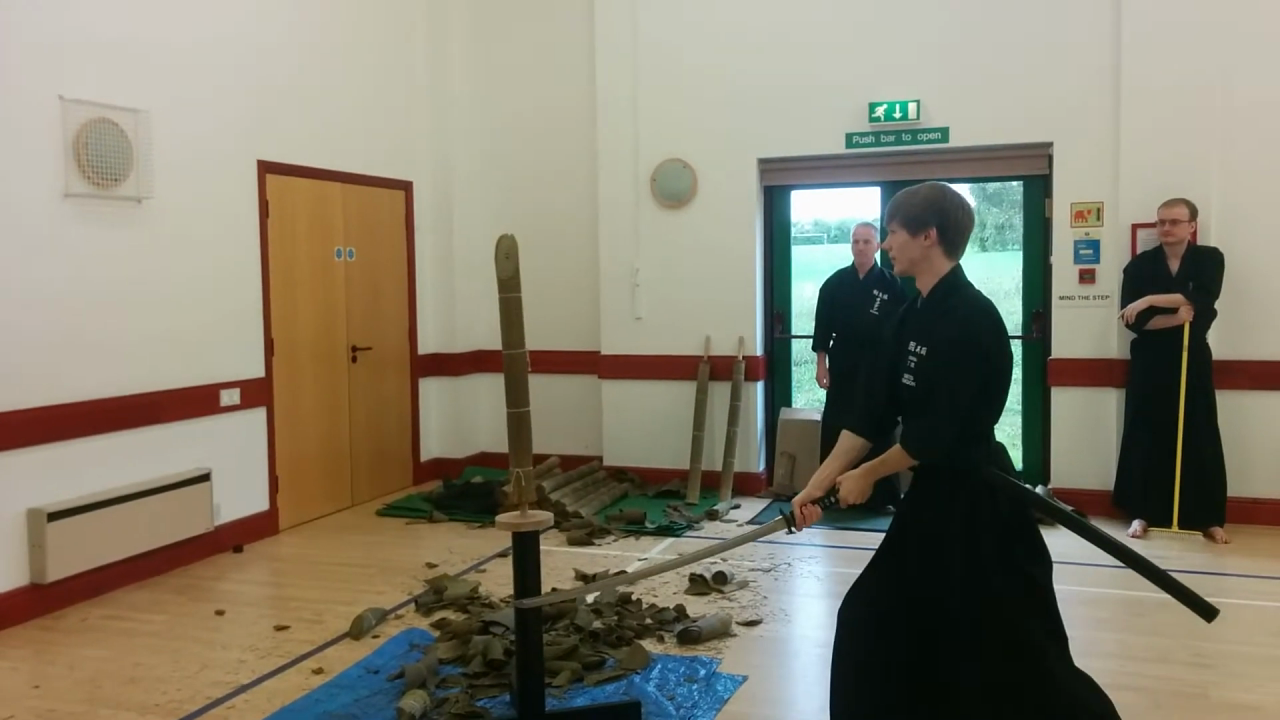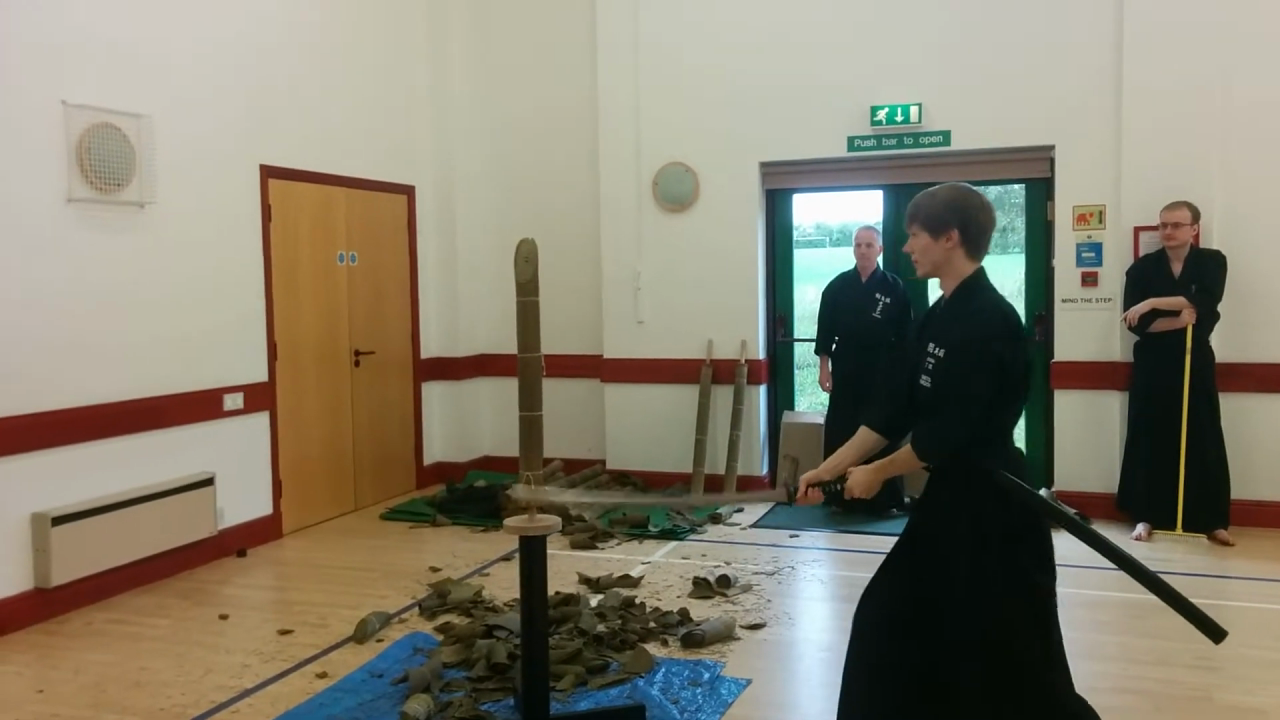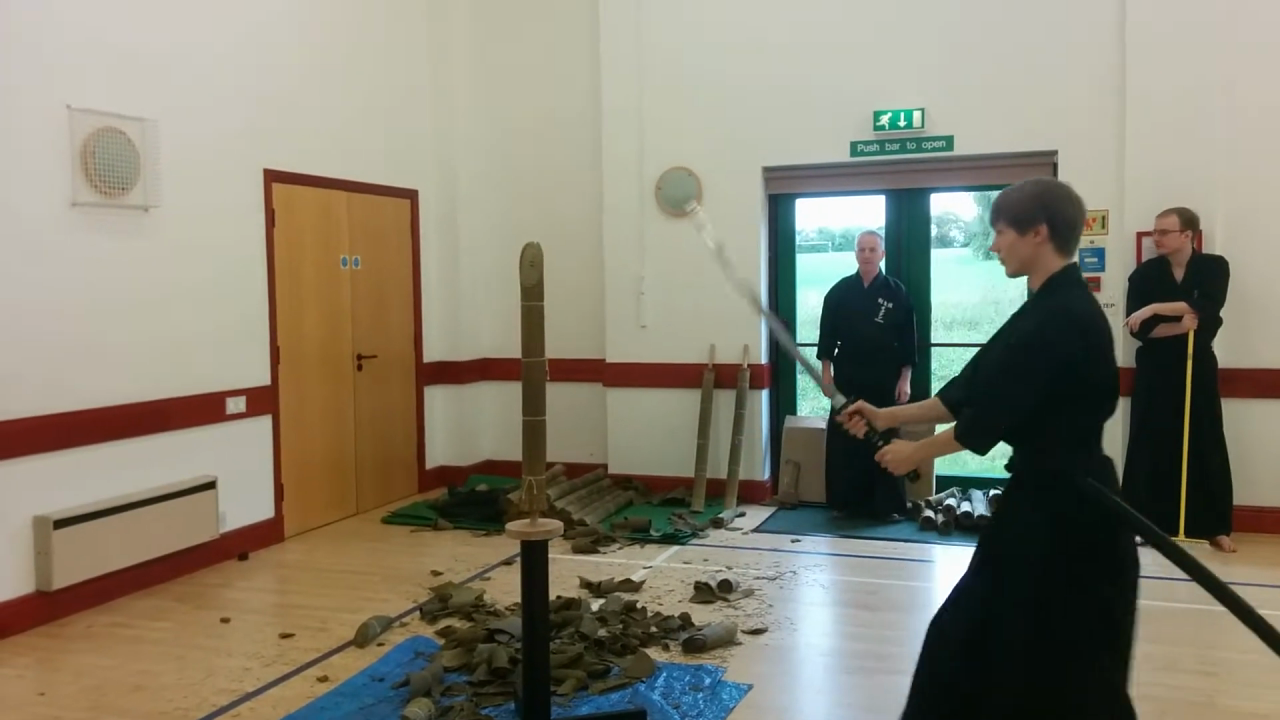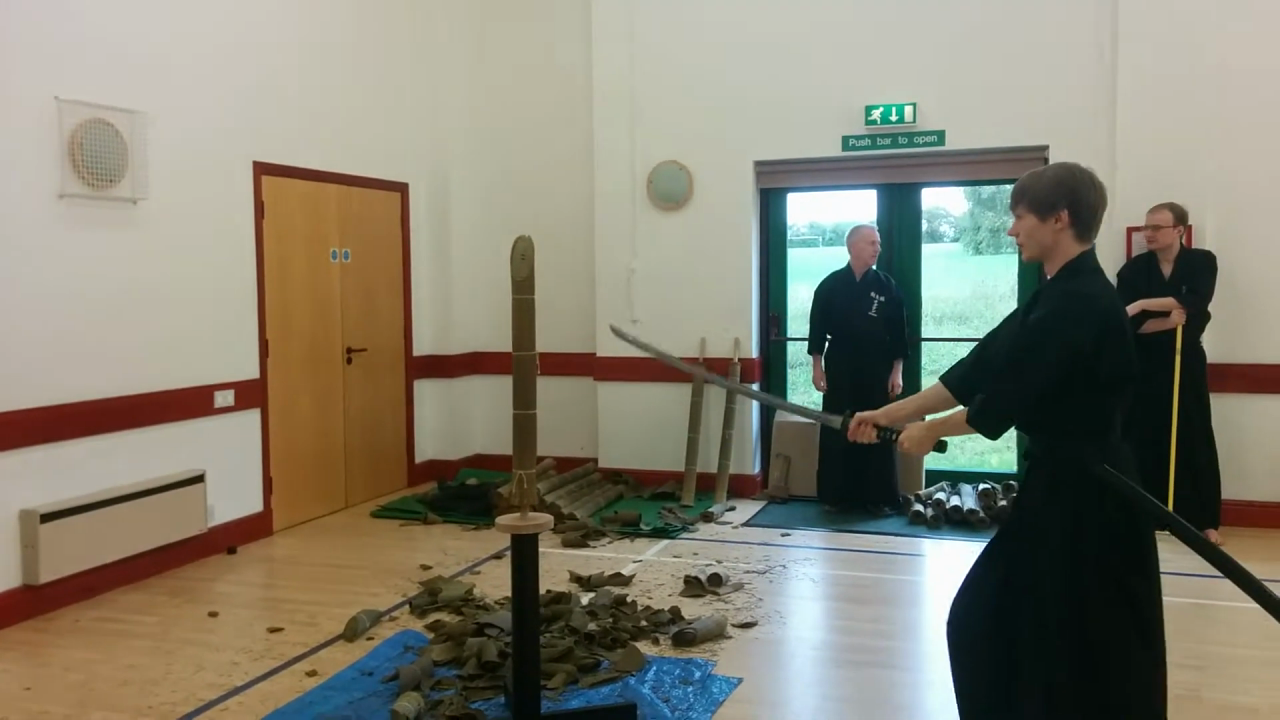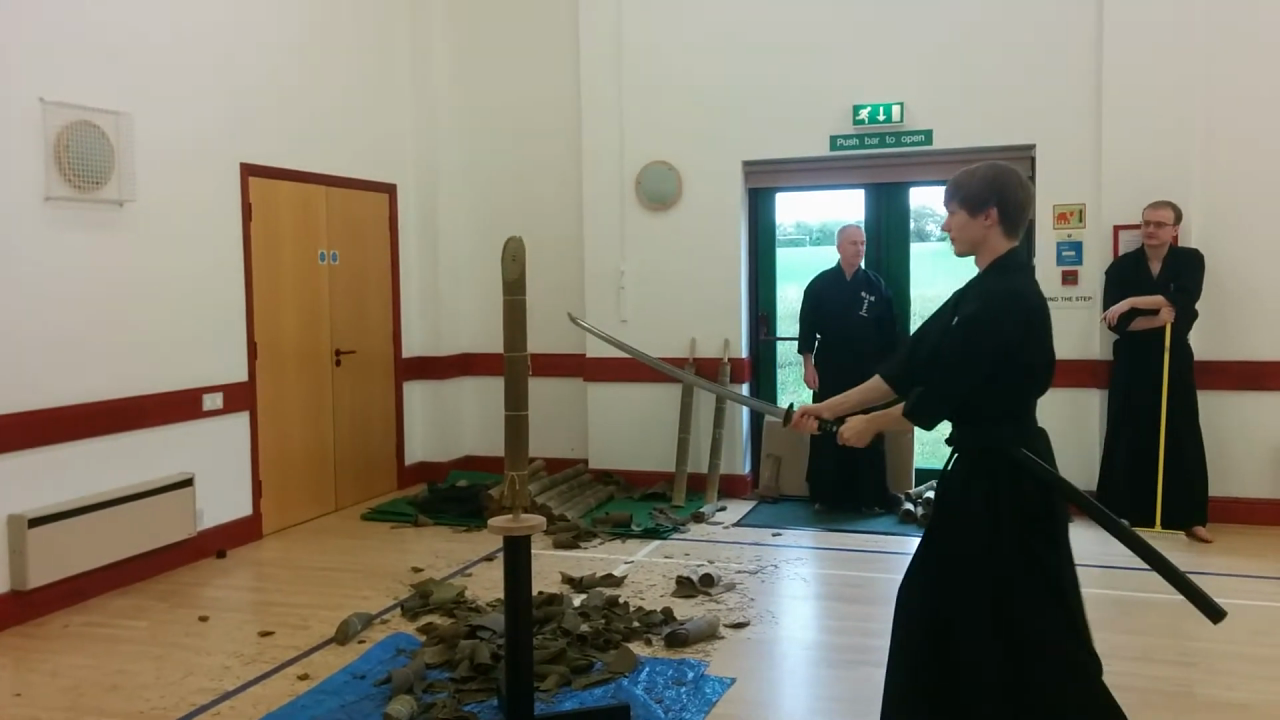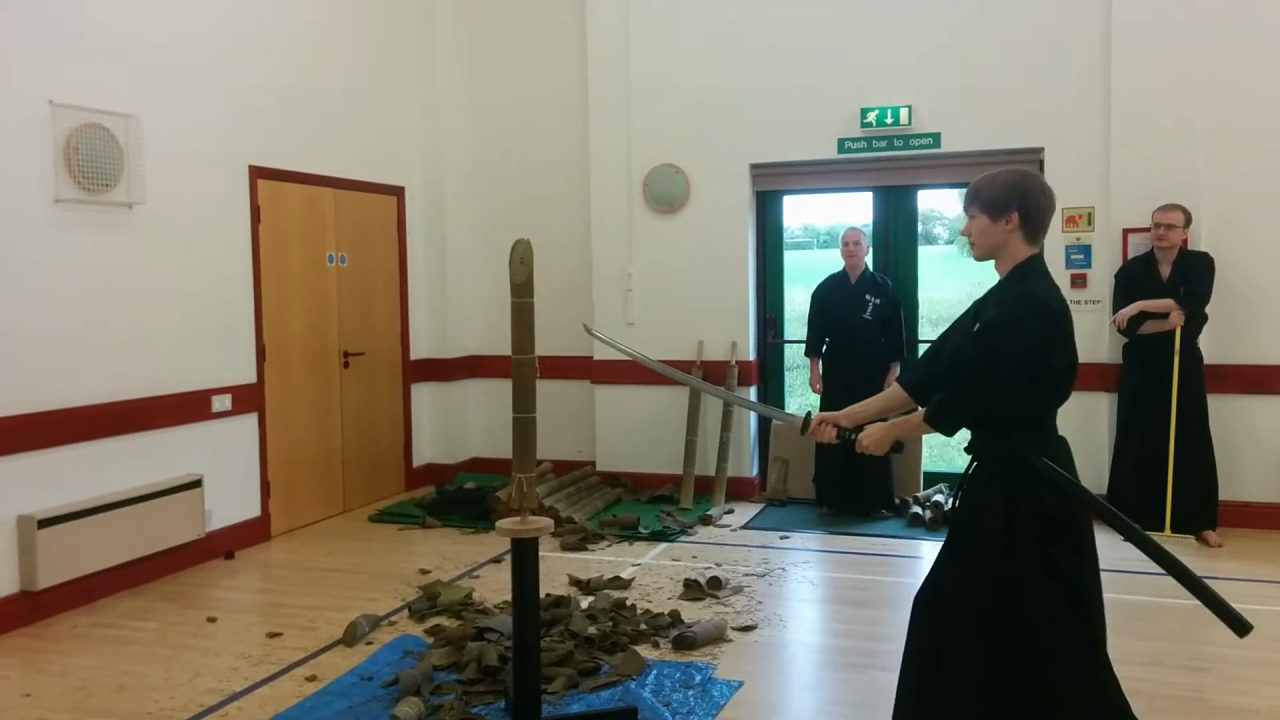
dt=0.4s
person 1, frame 1
left shoulder: (971, 319)
right shoulder: (915, 316)
left elbow: (938, 431)
right elbow: (873, 410)
left wrist: (867, 475)
right wrist: (820, 481)
left hip: (977, 502)
right hip: (935, 495)
left knee: (1016, 651)
right knee: (874, 622)
person 1, frame 2
left shoulder: (990, 323)
right shoulder: (941, 316)
left elbow: (948, 432)
right elbow: (896, 409)
left wrist: (877, 473)
right wrist: (832, 467)
left hip: (990, 504)
right hip: (952, 496)
left knee: (1008, 657)
right knee: (892, 622)
person 1, frame 3
left shoulder: (1065, 319)
right shoulder: (1046, 311)
left elbow: (993, 414)
right elbow: (973, 391)
left wrist: (916, 452)
right wrist: (888, 416)
left hip: (1068, 507)
right hip: (1044, 496)
left knee: (1061, 666)
right knee: (979, 632)
person 1, frame 4
left shoulder: (1081, 305)
right shoulder: (1060, 297)
left elbow: (1007, 398)
right elbow: (981, 369)
left wrist: (929, 433)
right wrist: (891, 413)
left hip: (1084, 493)
right hip: (1061, 482)
left knee: (1093, 652)
right knee: (991, 617)
person 1, frame 5
left shoulder: (1006, 300)
right shoulder: (989, 290)
left elbow: (943, 390)
right elbow: (913, 363)
left wrist: (871, 424)
right wrist: (833, 406)
left hip: (1005, 478)
right hip: (988, 468)
left knee: (1027, 625)
right knee: (944, 606)
person 1, frame 6
left shoulder: (1030, 305)
right shoulder: (1009, 297)
left elbow: (964, 399)
right elbow: (933, 372)
left wrist: (889, 432)
right wrist: (851, 414)
left hip: (1026, 487)
right hip: (1007, 477)
left knee: (1045, 637)
right knee: (961, 616)
person 2, frame 1
left shoulder: (1210, 260)
right shoulder: (1139, 265)
left elbow: (1201, 300)
right elbow: (1133, 320)
left wrist: (1150, 300)
right wrist: (1176, 316)
left hip: (1192, 359)
right hip: (1150, 360)
left knee: (1200, 437)
right knee: (1145, 436)
left ankle: (1209, 518)
right ankle: (1141, 513)
person 2, frame 2
left shoulder: (1212, 262)
right shoulder: (1142, 268)
left elbow: (1204, 303)
right elbow: (1137, 323)
left wrist: (1153, 303)
right wrist: (1178, 319)
left hip: (1195, 361)
right hip: (1153, 363)
left knee: (1204, 440)
right knee: (1148, 439)
left ankle: (1213, 520)
right ankle: (1146, 516)
person 2, frame 3
left shoulder: (1214, 267)
right shoulder: (1144, 273)
left elbow: (1206, 309)
right elbow: (1138, 327)
left wrist: (1154, 308)
right wrist: (1179, 325)
left hip: (1197, 367)
right hip: (1155, 369)
left knee: (1206, 446)
right knee: (1150, 445)
left ankle: (1215, 526)
right ankle: (1148, 520)
person 2, frame 4
left shoulder: (1202, 262)
right shoulder: (1133, 269)
left elbow: (1194, 303)
right elbow: (1127, 323)
left wrist: (1144, 304)
right wrist: (1168, 320)
left hip: (1187, 362)
right hip: (1145, 364)
left knee: (1194, 441)
right knee: (1141, 440)
left ankle: (1203, 520)
person 2, frame 5
left shoulder: (1190, 261)
right shoulder: (1121, 267)
left elbow: (1182, 301)
right elbow: (1116, 321)
left wrist: (1132, 302)
right wrist: (1157, 318)
left hip: (1174, 359)
right hip: (1132, 361)
left knee: (1182, 438)
right knee: (1127, 438)
left ankle: (1191, 517)
right ankle: (1124, 512)
person 2, frame 6
left shoulder: (1200, 264)
right shoulder: (1131, 270)
left elbow: (1192, 305)
right elbow: (1126, 325)
left wrist: (1142, 305)
right wrist: (1167, 321)
left hip: (1184, 363)
right hip: (1142, 365)
left knee: (1192, 442)
right knee: (1136, 441)
left ankle: (1201, 521)
right ankle: (1133, 516)
person 3, frame 1
left shoulder: (891, 284)
right shoulder: (835, 283)
right elbow: (822, 326)
right wrist: (821, 364)
right hip: (842, 368)
left knee: (879, 432)
right knee: (836, 431)
left ankle: (881, 495)
person 3, frame 2
left shoulder: (893, 287)
right shoulder: (837, 286)
left elbow: (905, 333)
right elbow: (825, 329)
right wrist: (824, 367)
left hip: (881, 372)
right hip: (845, 371)
right knee: (840, 433)
left ankle: (885, 499)
right ankle: (843, 497)
person 3, frame 3
left shoulder: (896, 292)
right shoulder: (840, 291)
left elbow: (907, 339)
right elbow: (827, 334)
left wrist: (905, 379)
right wrist: (826, 371)
left hip: (884, 378)
right hip: (848, 376)
right knee: (843, 439)
left ankle: (887, 504)
right ankle: (846, 502)
person 3, frame 4
left shoulder: (886, 285)
right shoulder: (830, 285)
left elbow: (898, 332)
right elbow: (817, 329)
left wrist: (897, 372)
right wrist: (817, 367)
left hip: (876, 372)
right hip: (839, 370)
right knee: (836, 434)
left ankle: (879, 498)
right ankle: (837, 496)
person 3, frame 5
left shoulder: (875, 285)
right shoulder: (820, 284)
left elbow: (888, 331)
right elbow: (807, 327)
right wrist: (809, 366)
left hip: (866, 371)
right hip: (829, 370)
right knee: (826, 432)
left ankle: (869, 498)
right ankle: (827, 495)
person 3, frame 6
left shoulder: (883, 287)
right shoulder: (827, 288)
left elbow: (895, 334)
right elbow: (815, 331)
left wrist: (893, 373)
right wrist: (814, 369)
left hip: (873, 373)
right hip: (836, 373)
left ankle: (875, 501)
right ankle: (833, 499)
